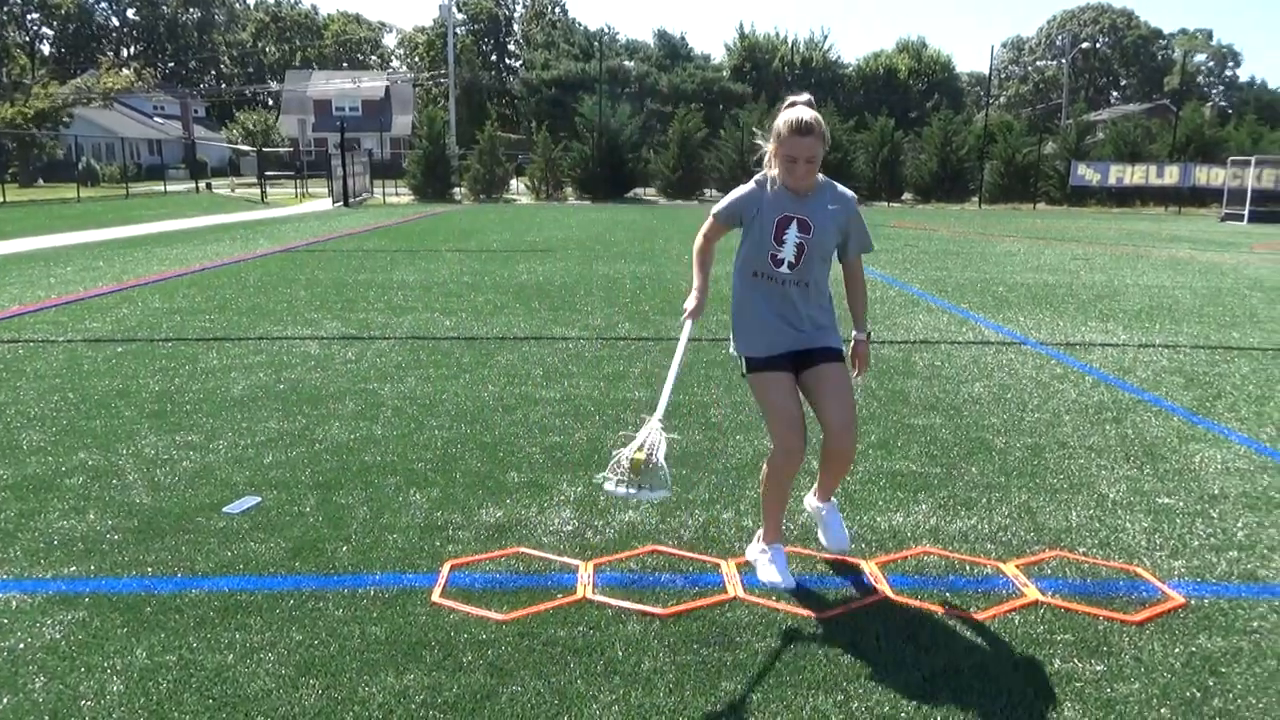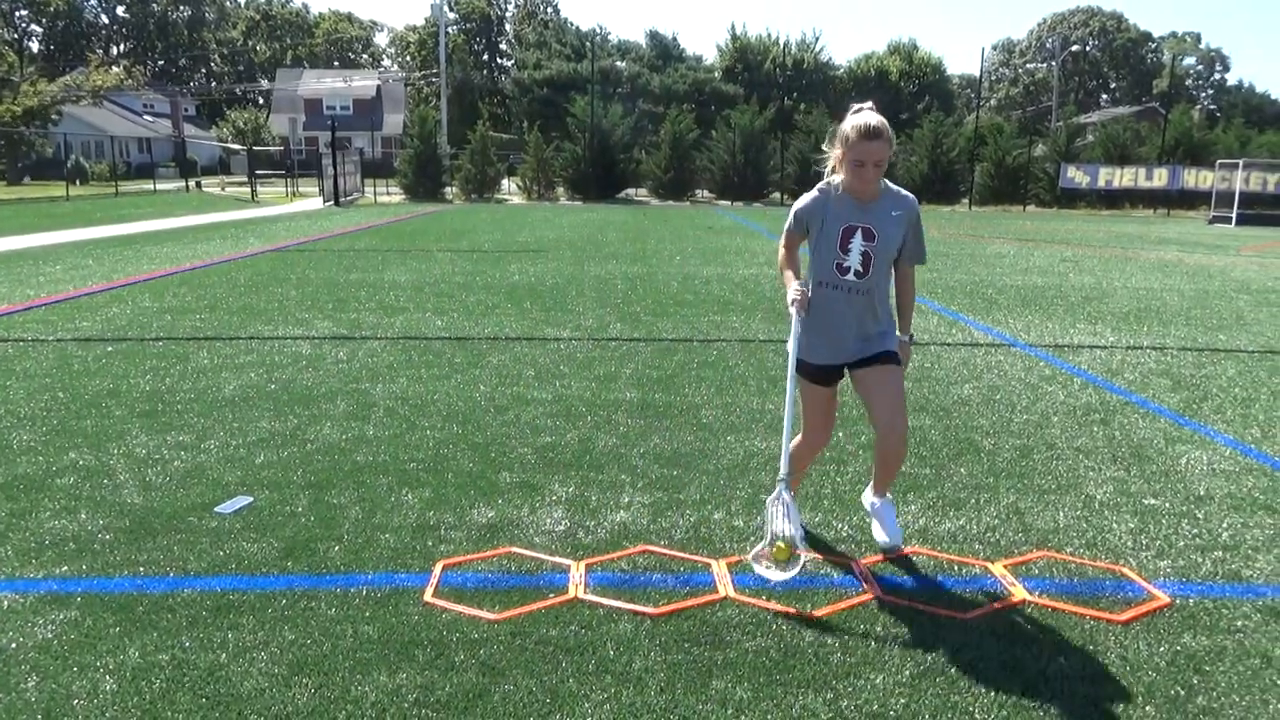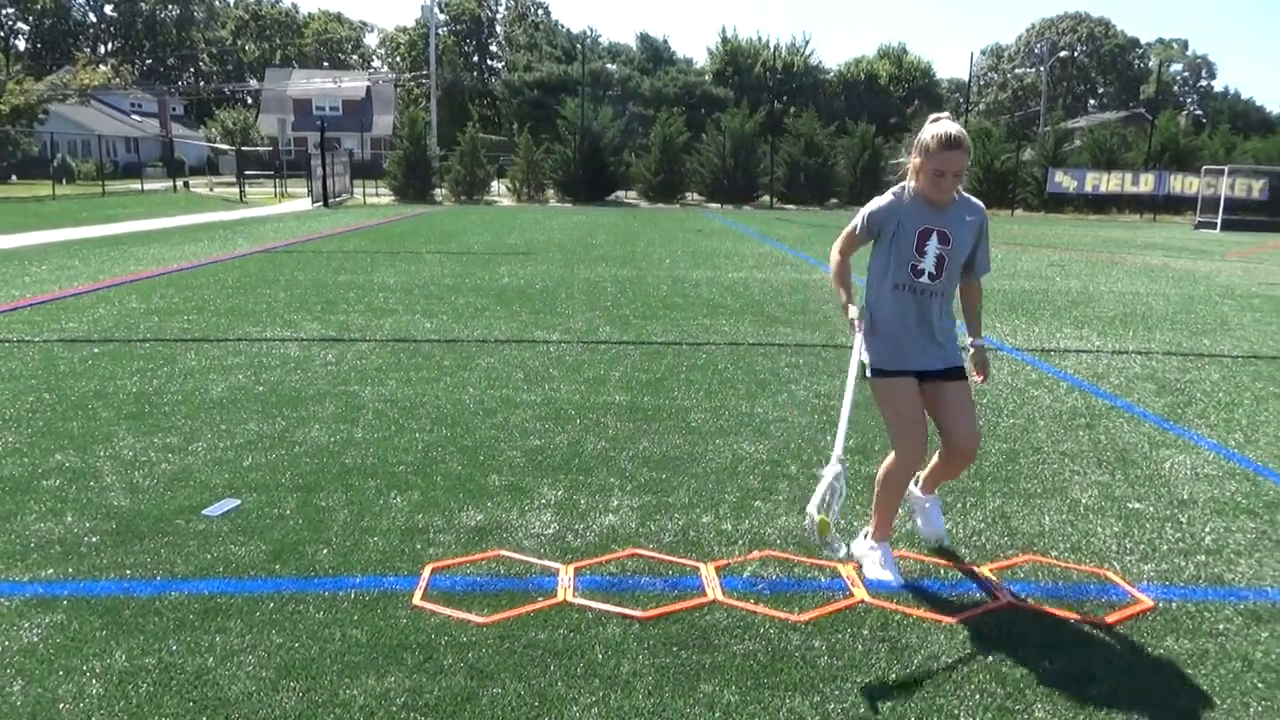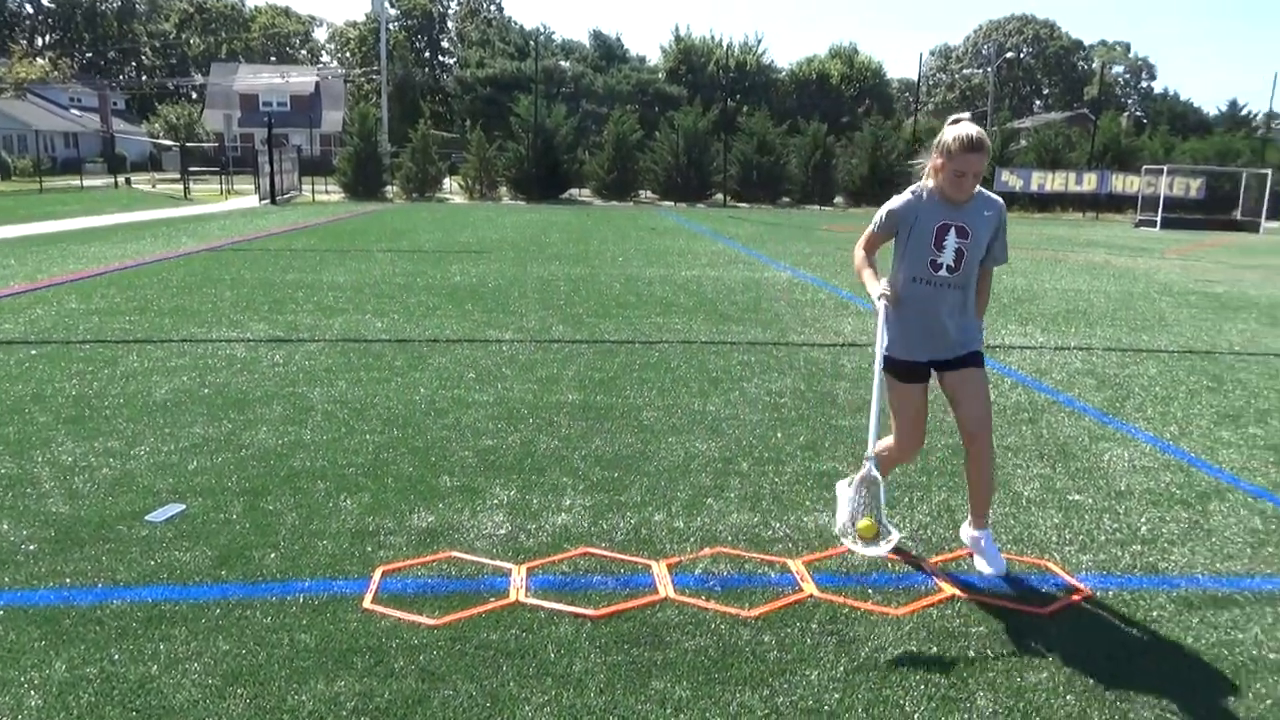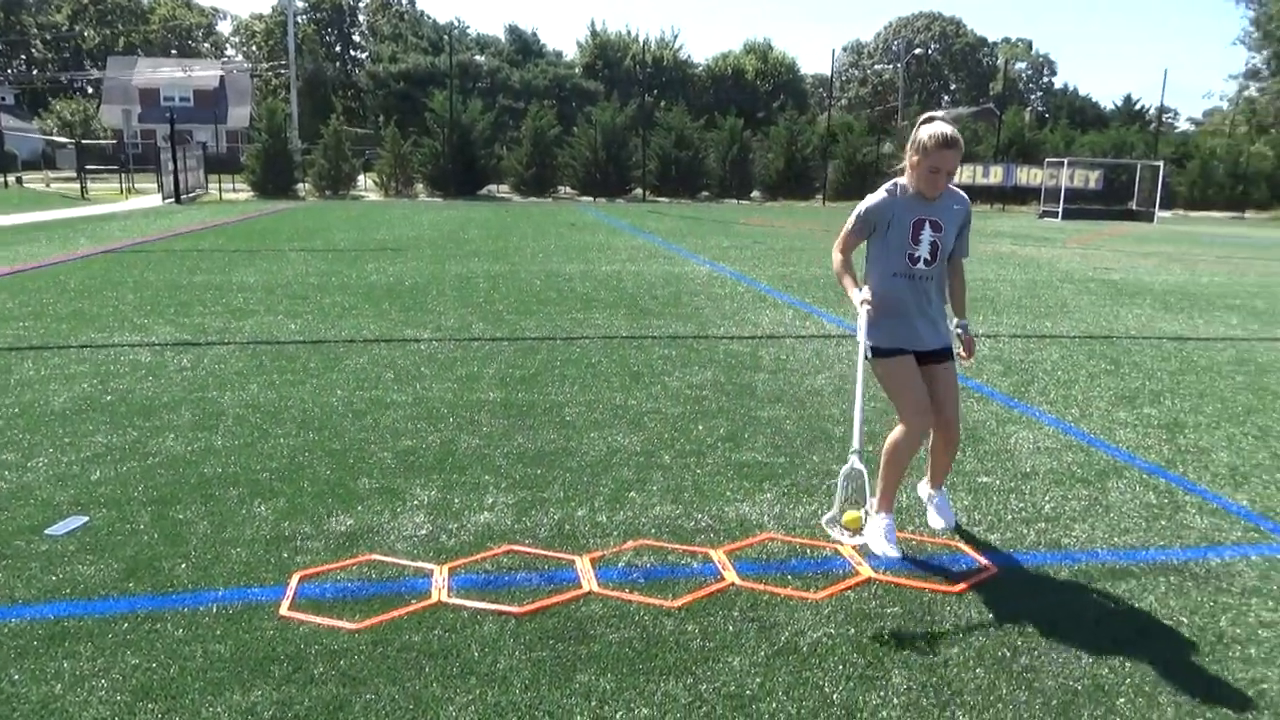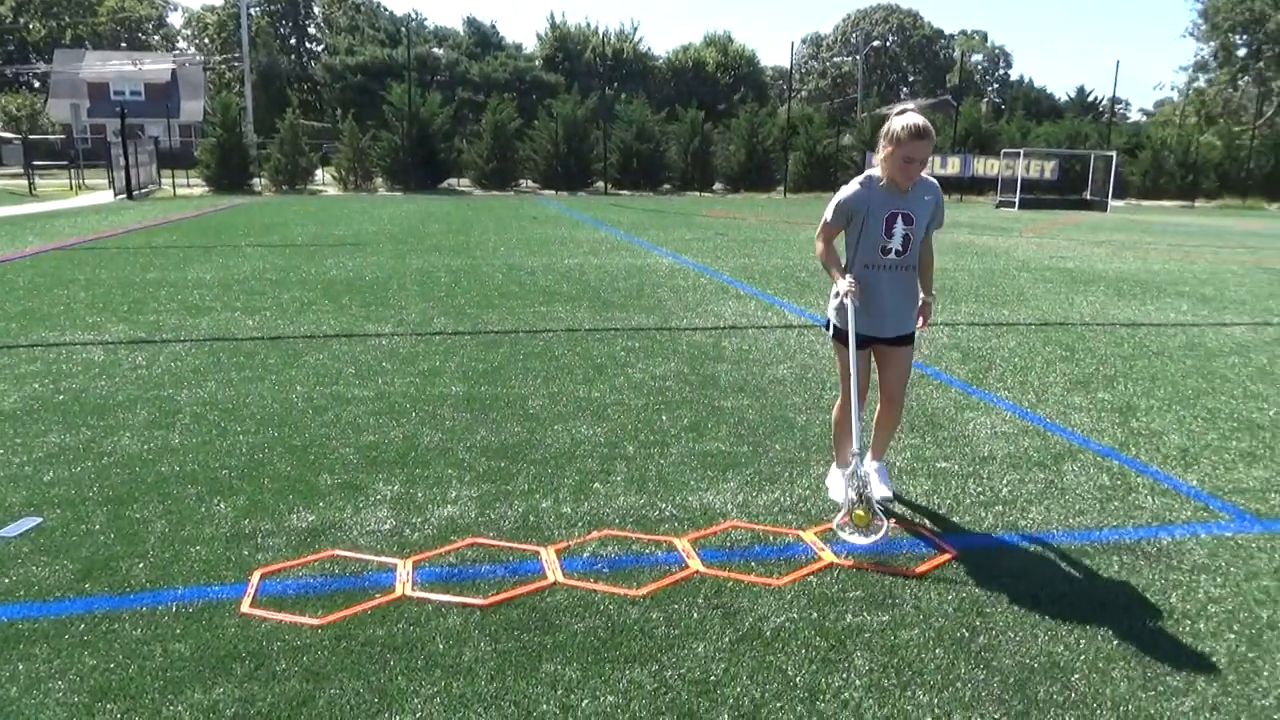
dt=0.4s
person 1, frame 1
left shoulder: (842, 203)
right shoulder: (749, 197)
left elbow: (853, 270)
right elbow: (706, 238)
left wrist: (861, 333)
right wrist: (698, 292)
left hip: (817, 335)
right hip: (761, 338)
left knee: (843, 437)
right knee: (789, 445)
left ankle: (823, 499)
right ankle: (767, 544)
person 1, frame 2
left shoulder: (904, 207)
right shoulder: (814, 205)
left elbow: (904, 273)
right elbow: (788, 249)
left wrist: (905, 334)
right wrist: (793, 285)
left hip: (874, 338)
right hip: (818, 341)
left knee: (894, 436)
right knee: (815, 438)
left ankle: (879, 496)
right ankle: (786, 493)
person 1, frame 3
left shoulder: (973, 215)
right shoulder: (887, 209)
left elbow: (970, 282)
right elbow: (840, 253)
left wrist: (977, 343)
right wrist: (850, 303)
left hip: (939, 348)
right hip: (888, 347)
left knee: (964, 445)
right knee: (910, 450)
left ankle: (924, 489)
right ankle: (873, 540)
person 1, frame 4
left shoulder: (993, 209)
right shoulder: (906, 206)
right elbow: (864, 249)
right wrist: (875, 284)
left hip: (959, 339)
right hip: (906, 340)
left knee: (979, 433)
right knee: (907, 444)
left ankle: (979, 530)
person 1, frame 5
left shoulder: (959, 205)
right shoulder: (882, 203)
right elbow: (841, 250)
left wrist: (962, 324)
right wrist: (855, 291)
left hip: (933, 330)
right hip: (886, 330)
left knee: (948, 425)
right knee: (917, 422)
left ankle: (934, 488)
right ankle: (880, 513)
person 1, frame 6
left shoulder: (930, 193)
right shoulder: (856, 195)
right elbow: (823, 241)
left wrist: (927, 295)
right wrist: (839, 278)
left hip: (899, 316)
right hip: (854, 314)
left knee: (894, 399)
right knee: (853, 398)
left ankle: (875, 463)
right ankle: (840, 469)
